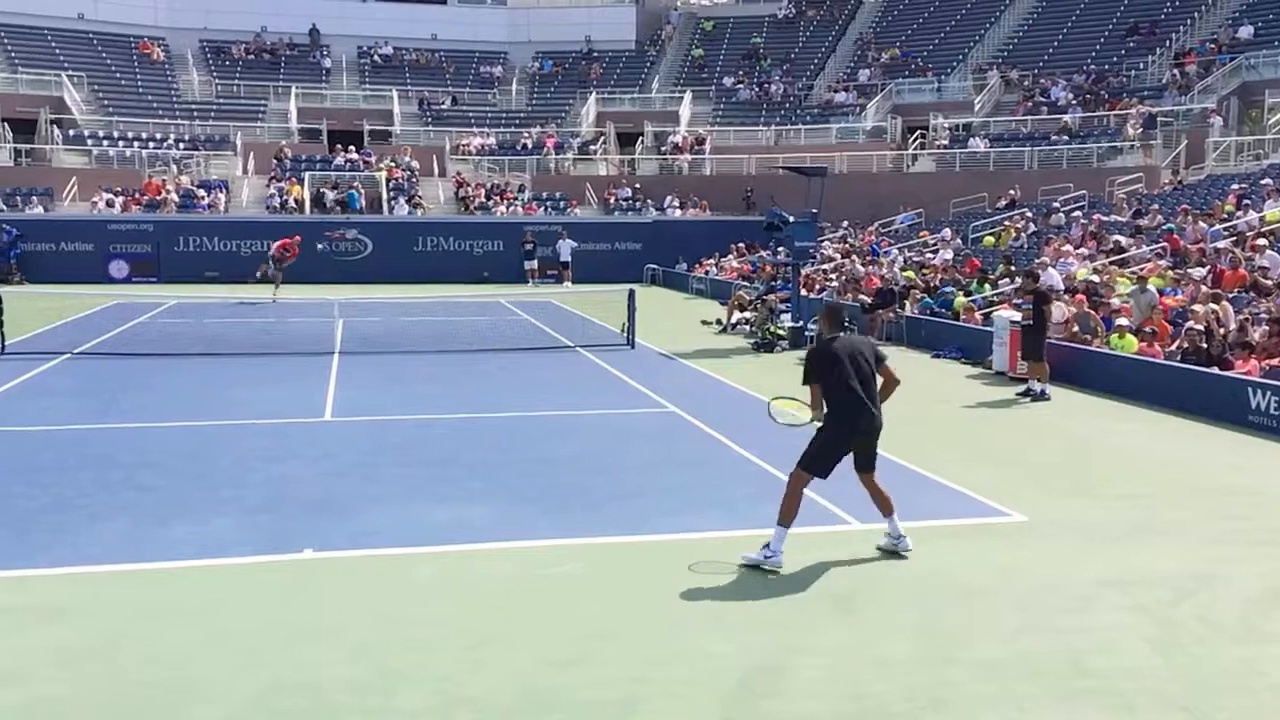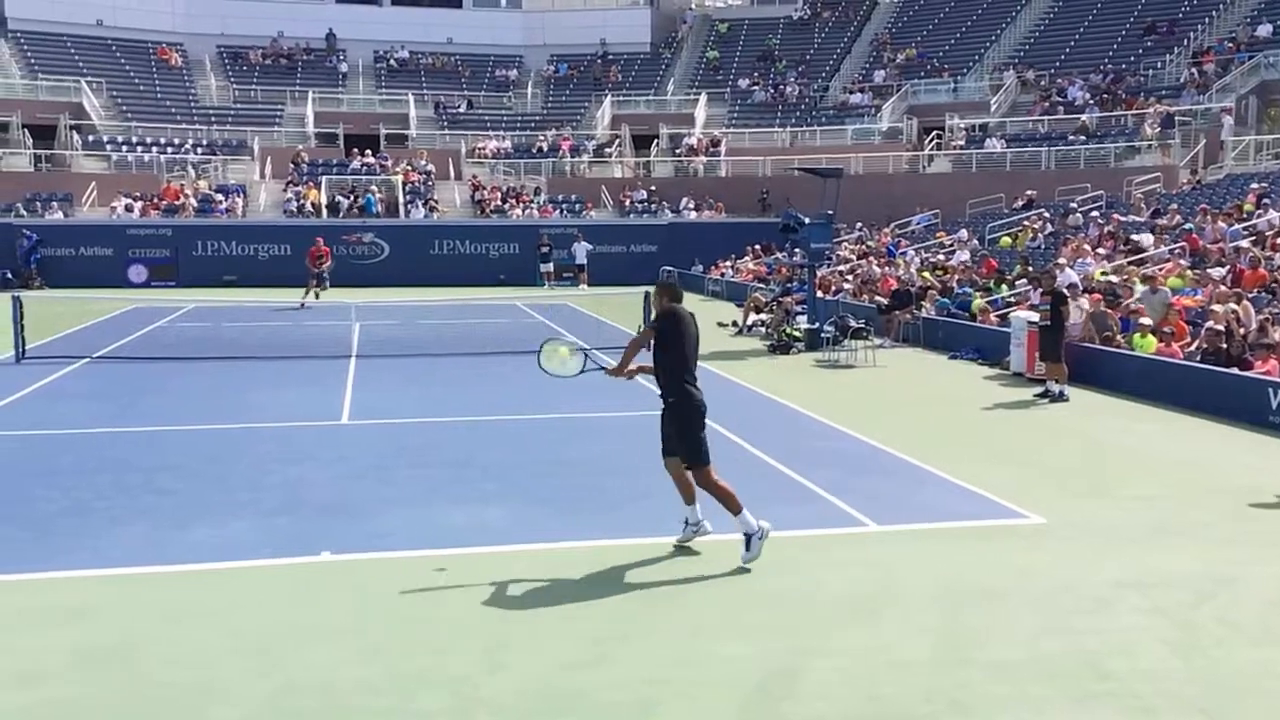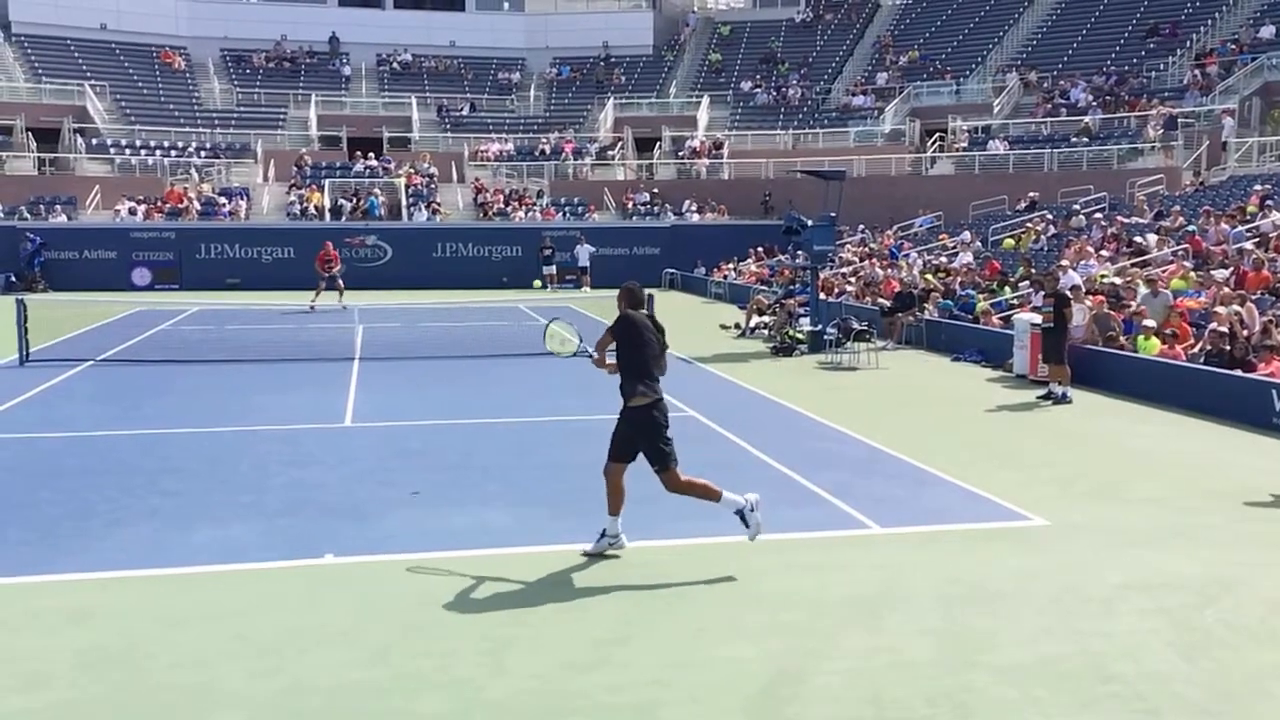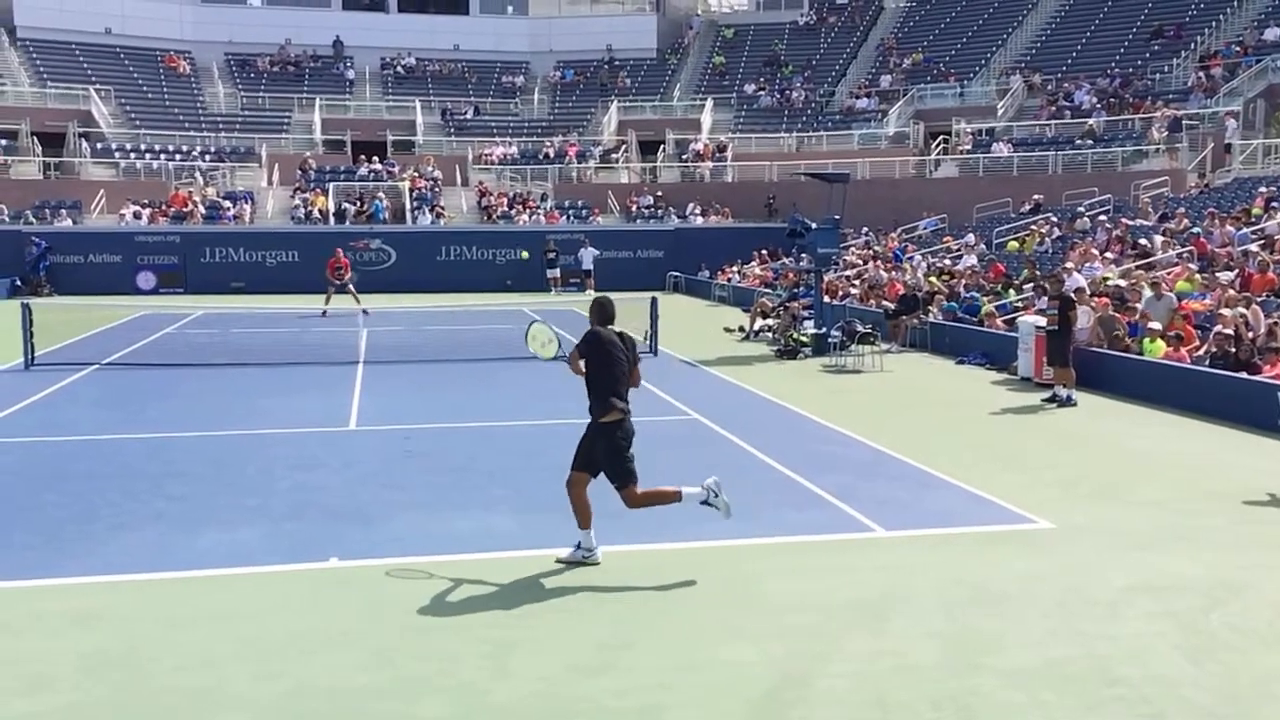
dt=0.7s
person 1, frame 1
left shoulder: (817, 352)
right shoulder: (865, 344)
left elbow: (816, 405)
right elbow: (892, 380)
left wrist: (820, 415)
left hip: (841, 425)
right hip: (871, 423)
left knee: (797, 481)
right knee: (868, 480)
left ankle: (773, 551)
right ankle: (897, 536)
person 1, frame 2
left shoulder: (671, 314)
right shoulder: (684, 321)
left elbow: (637, 344)
left wrist: (621, 366)
right wrist: (640, 369)
left hip: (685, 406)
right hip: (676, 405)
left knee: (704, 477)
right knee: (674, 464)
left ankle: (753, 528)
right ankle: (696, 521)
person 1, frame 3
left shoulder: (627, 319)
right shoulder: (655, 325)
left elbow: (601, 346)
left wrist: (602, 360)
left hip: (646, 411)
right hip: (634, 410)
left knee: (673, 481)
right knee: (612, 471)
left ankle: (742, 505)
right ankle: (612, 534)
person 1, frame 4
left shoulder: (594, 336)
right shoulder: (627, 340)
left elbow: (573, 361)
right elbow: (635, 380)
left wrist: (583, 371)
left hip: (612, 428)
right hip: (602, 426)
left knee: (632, 497)
right knee: (575, 483)
left ankle: (704, 493)
right ankle: (587, 548)
